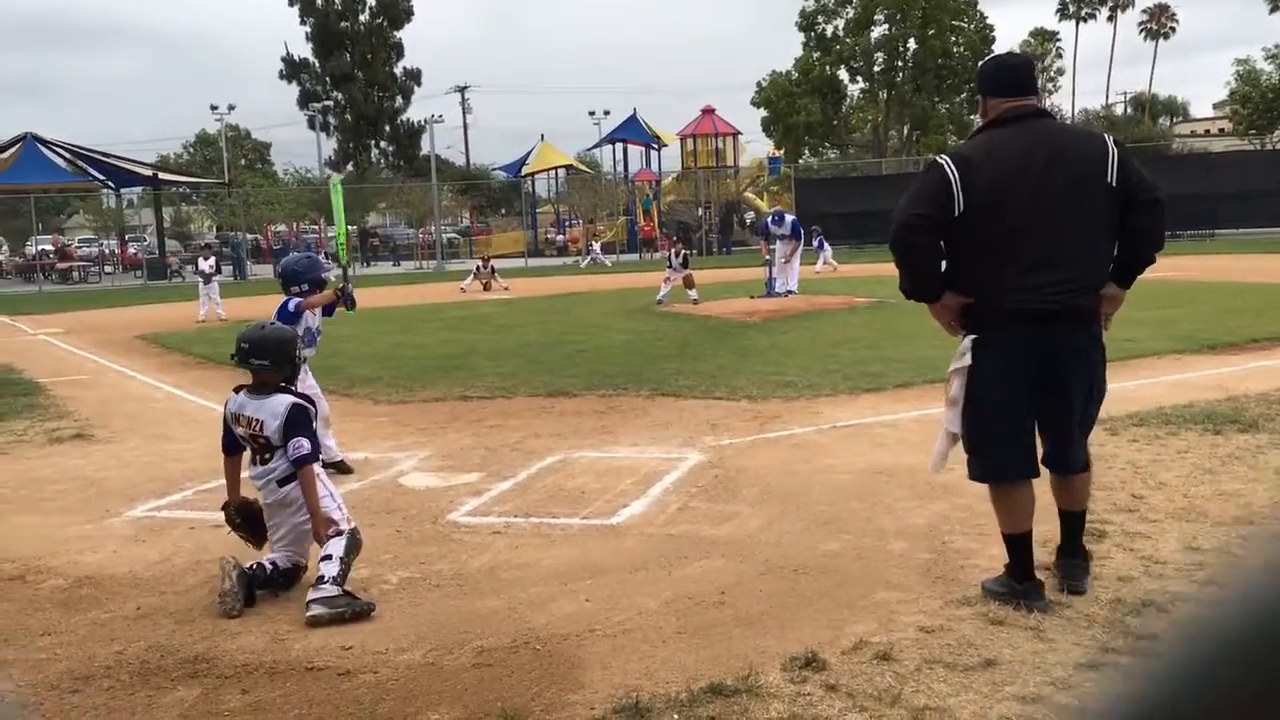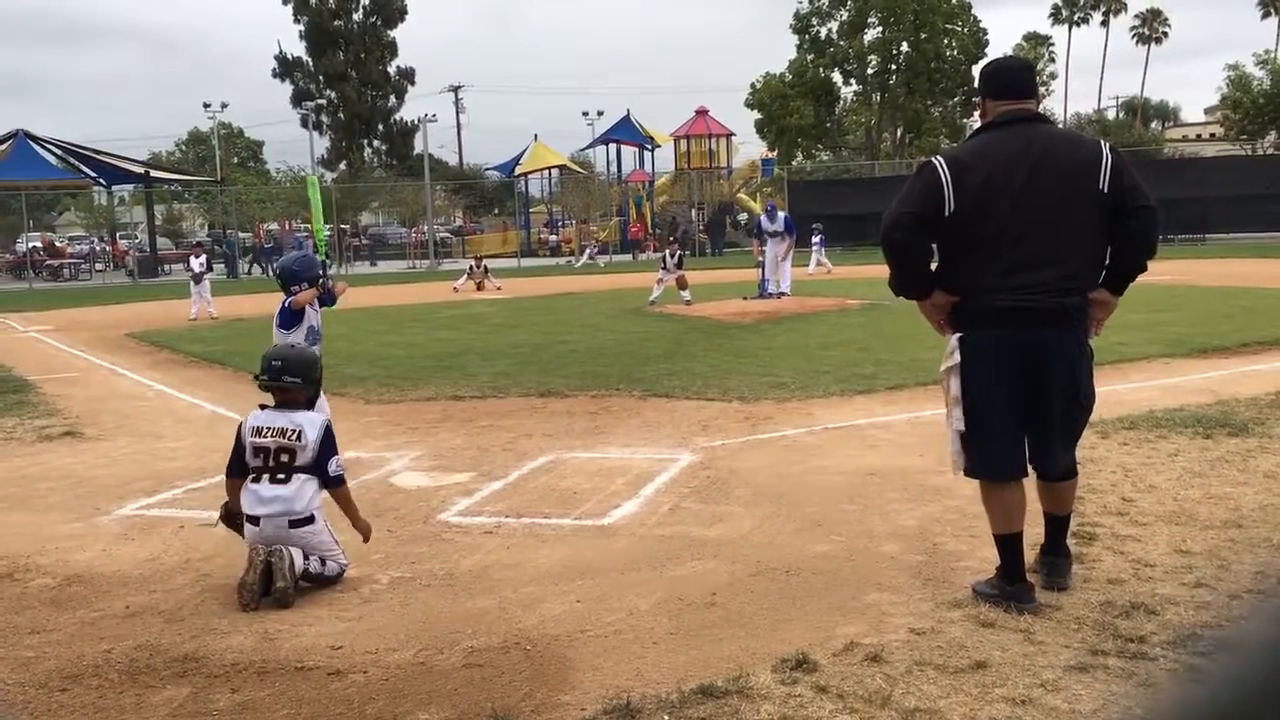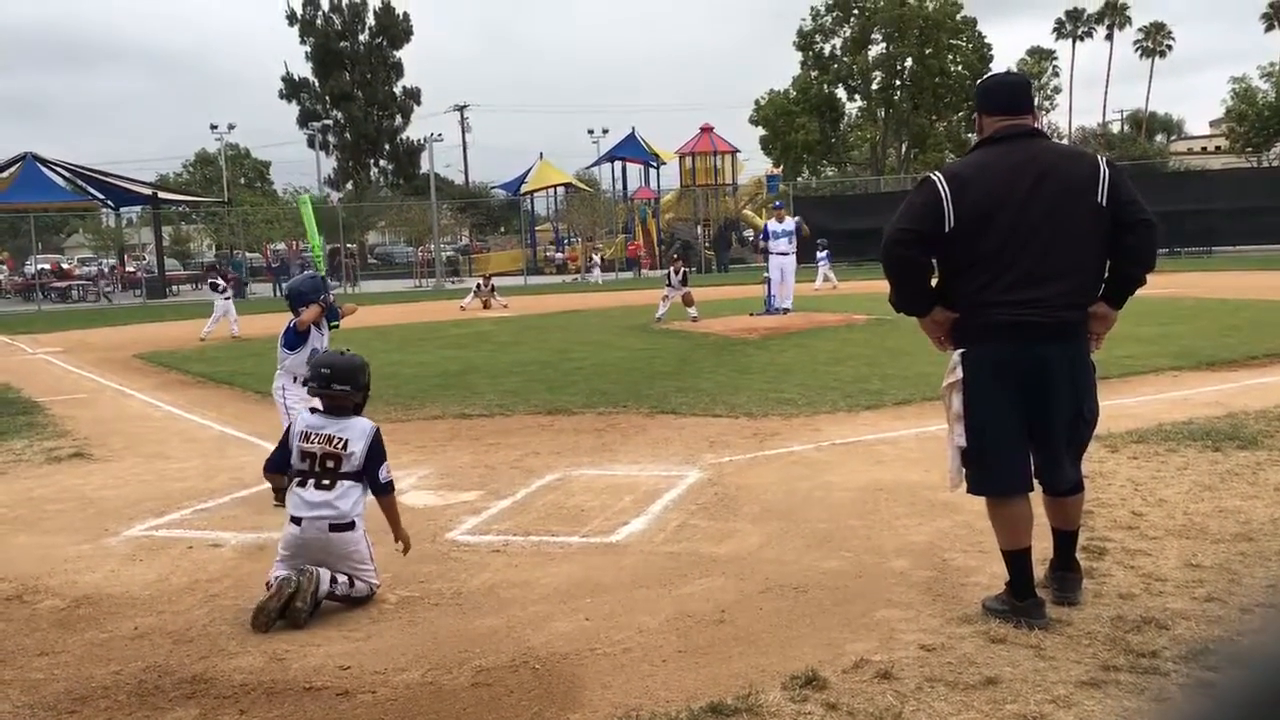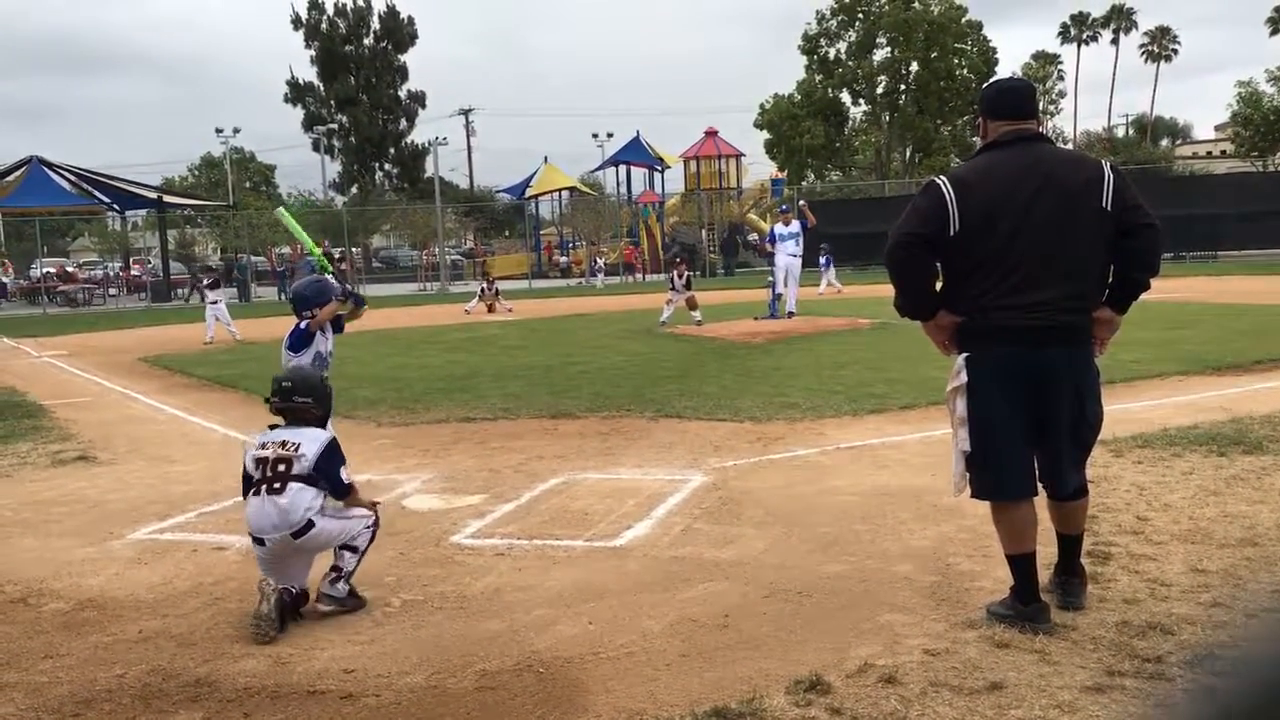
dt=1s
person 1, frame 1
left shoulder: (961, 164)
right shoulder: (1099, 149)
left elbow: (909, 231)
right elbow: (1150, 211)
left wrist: (934, 294)
right wrist: (1119, 279)
left hip: (998, 332)
right hip: (1077, 327)
left knee: (1005, 456)
right knee: (1069, 446)
left ankle: (1022, 578)
right ankle: (1073, 558)
person 1, frame 2
left shoulder: (954, 166)
right shoulder: (1094, 156)
left elbow: (899, 230)
right elbow: (1142, 219)
left wrist: (925, 292)
right wrist: (1111, 286)
left hip: (986, 332)
right hip: (1065, 327)
left knee: (997, 458)
right knee: (1058, 450)
left ankle: (1013, 580)
right ankle: (1055, 558)
person 1, frame 3
left shoulder: (953, 181)
right shoulder: (1092, 170)
left elbow: (900, 246)
right elbow: (1141, 232)
left wrist: (925, 307)
right wrist: (1110, 299)
left hip: (988, 347)
right hip: (1066, 341)
left knee: (1002, 475)
right knee: (1063, 465)
left ankle: (1023, 595)
right ankle: (1066, 571)
person 1, frame 4
left shoulder: (956, 186)
right shoulder: (1096, 175)
left elbow: (903, 250)
right elbow: (1145, 236)
left wrist: (929, 312)
right wrist: (1115, 305)
left hip: (992, 352)
right hip: (1070, 346)
left knee: (1007, 480)
right knee: (1067, 470)
left ankle: (1027, 600)
right ankle: (1070, 576)
person 2, frame 1
left shoulder: (234, 403)
right shoulder: (292, 407)
left elbow: (231, 455)
right elbow: (303, 463)
left wrist: (234, 501)
right wrist: (316, 513)
left hip: (269, 494)
right hip: (299, 486)
left knee: (287, 564)
right knee: (343, 534)
left ankle: (242, 576)
right ankle: (325, 595)
person 2, frame 2
left shoulder: (250, 422)
right shoulder: (317, 424)
left elbow: (234, 476)
right elbow: (334, 482)
left wrist: (237, 510)
right wrist: (356, 519)
left hip: (256, 525)
right hip: (300, 523)
right knee: (336, 566)
left ankle: (263, 568)
right ankle: (294, 561)
person 2, frame 3
left shoulder: (299, 425)
right shoulder: (366, 431)
left elbow: (272, 474)
right elbow: (382, 488)
right wrist: (397, 527)
left hip: (298, 526)
right hip: (342, 529)
left knee: (281, 574)
right knee: (367, 587)
left ankle: (284, 586)
right ankle: (320, 582)
person 2, frame 4
left shoulder: (259, 442)
right shoulder: (322, 440)
left elbow: (249, 493)
right elbow: (343, 493)
right wrist: (363, 501)
left hip: (262, 539)
right hip: (301, 527)
left knee: (294, 593)
right knee: (366, 518)
left ankle: (280, 595)
right ankle: (334, 591)
person 3, frame 1
left shoulder: (317, 303)
right shoulder: (290, 306)
left elbow: (344, 301)
right elbow: (308, 303)
left wrist: (346, 297)
right wrist: (338, 294)
left hip: (302, 369)
left knee: (321, 411)
left ankle: (330, 456)
person 3, frame 2
left shoulder: (313, 301)
right shoulder: (290, 307)
left elbow: (341, 286)
right elbow: (299, 300)
left wrist: (330, 290)
right wrist: (320, 289)
left knee: (321, 416)
person 3, frame 3
left shoulder: (323, 321)
right shoulder: (296, 328)
left elbow: (352, 308)
right elbow: (304, 320)
left wrist: (334, 309)
right wrist: (322, 302)
left hip: (309, 388)
right hip: (290, 388)
person 3, frame 4
left shoulder: (328, 326)
right shoulder: (302, 330)
left elbow: (352, 316)
right elbow: (319, 321)
left wrist: (358, 304)
right wrist: (341, 299)
